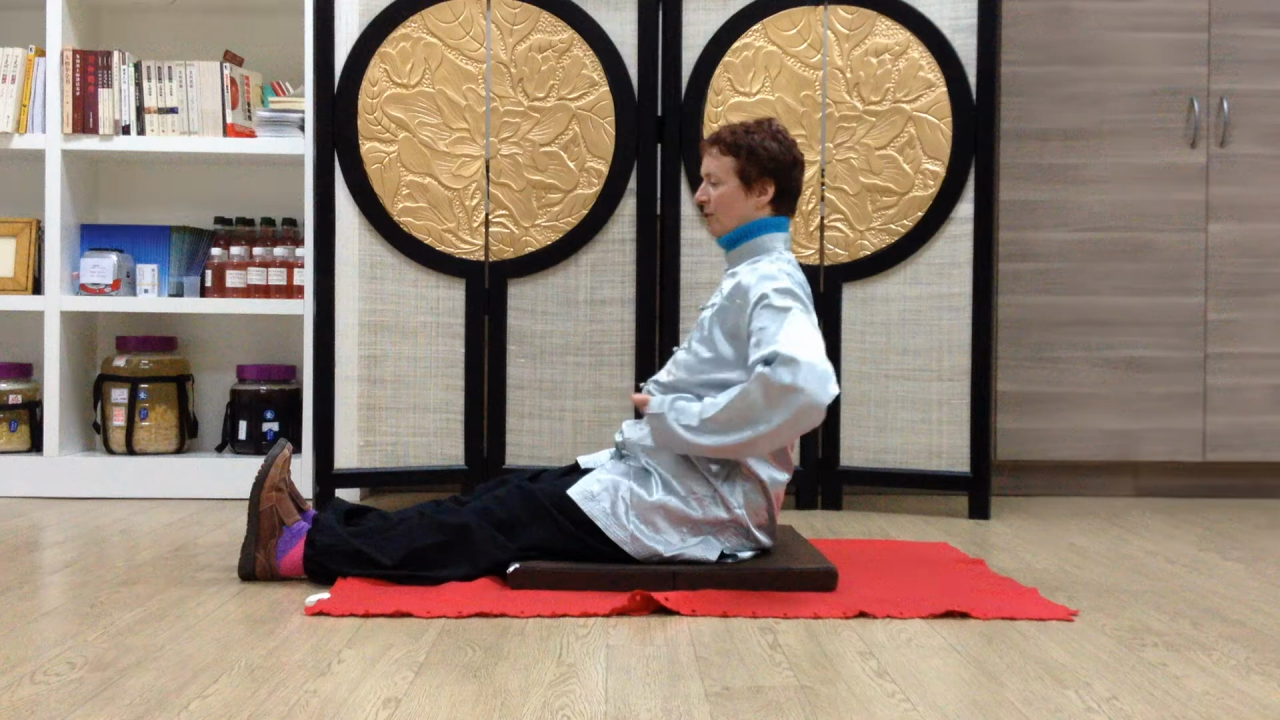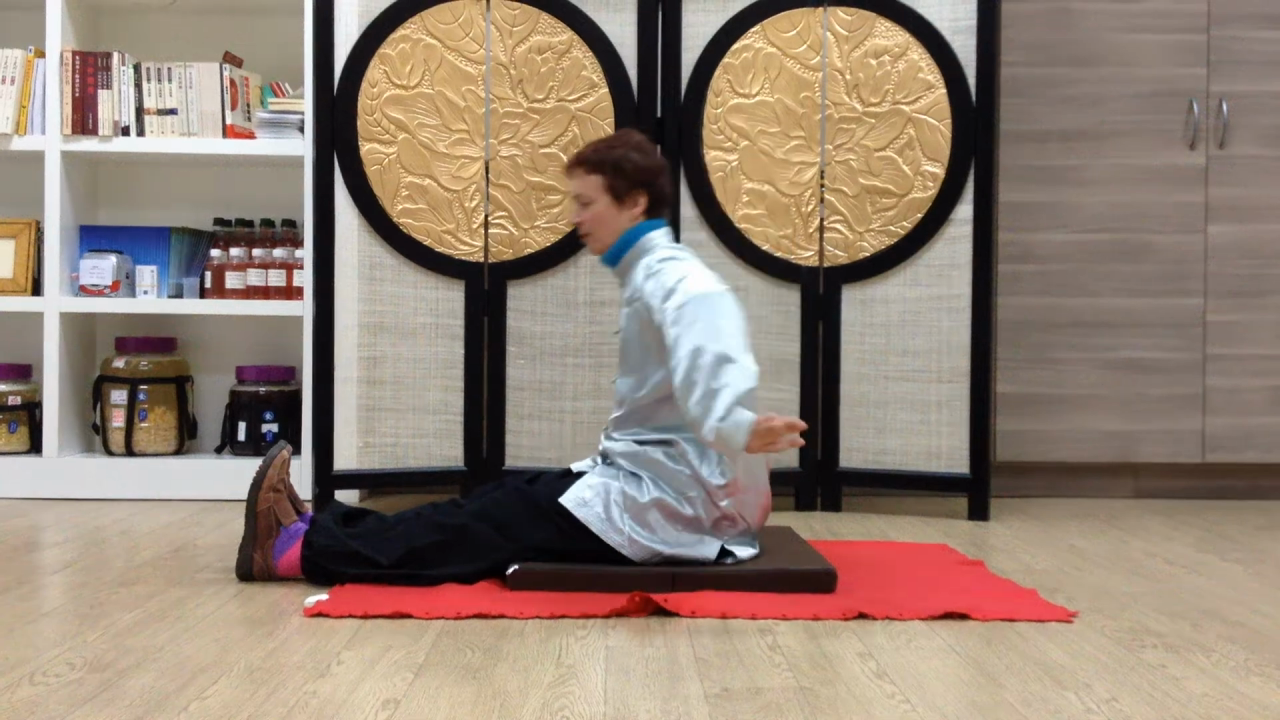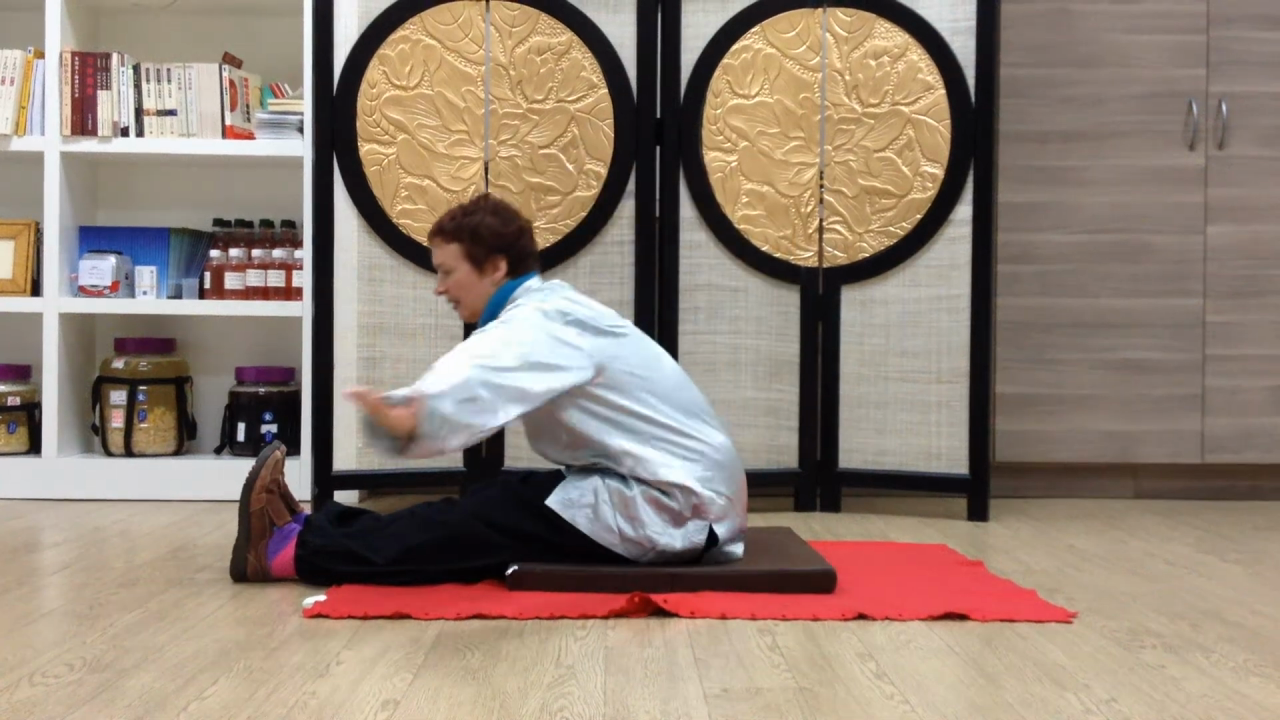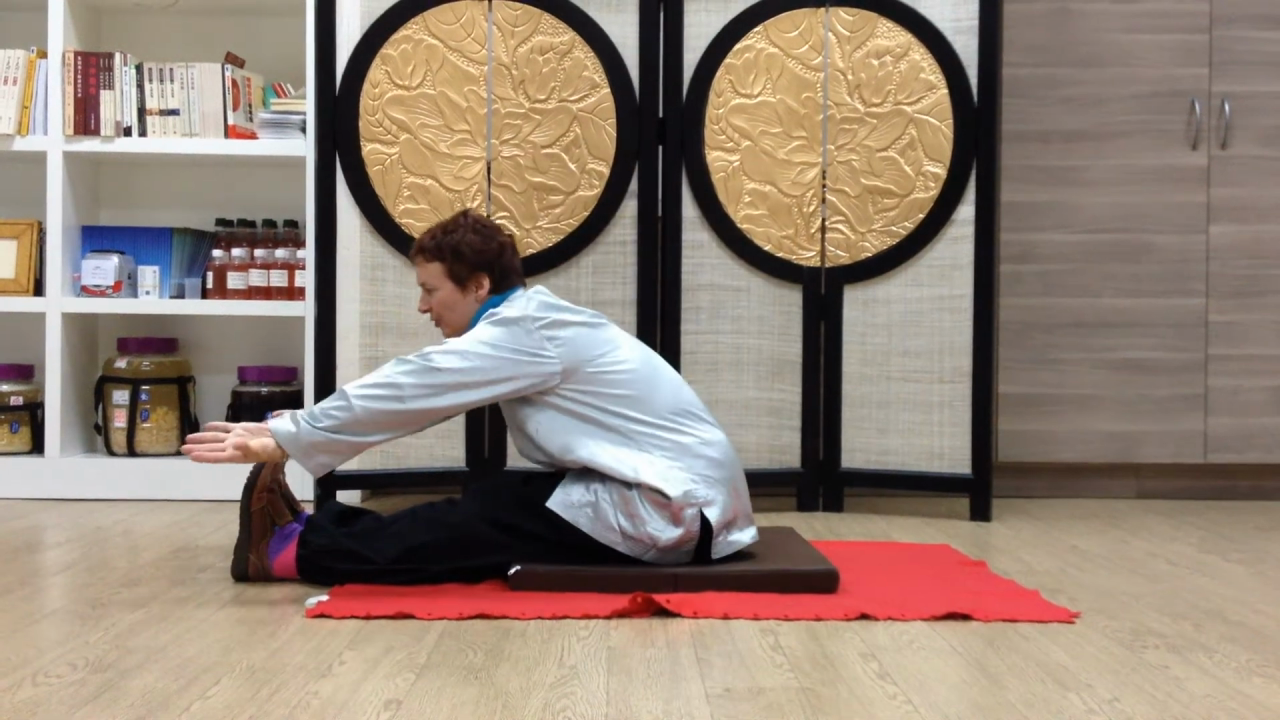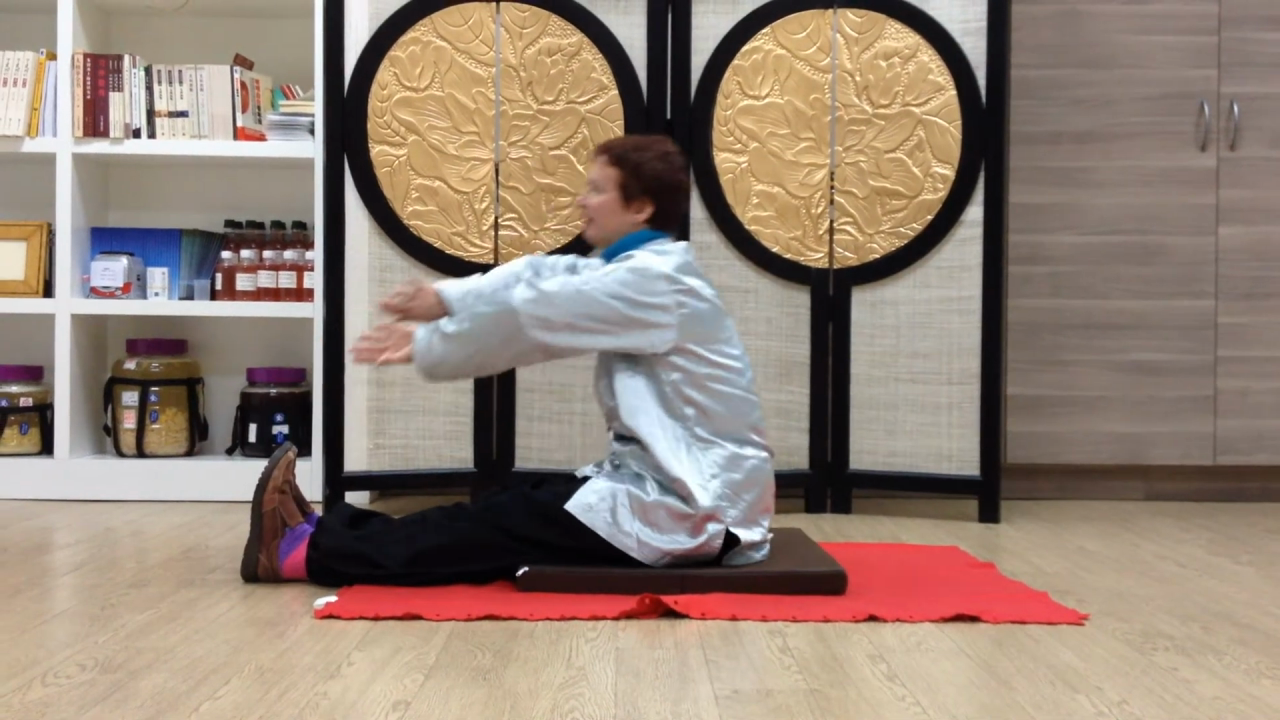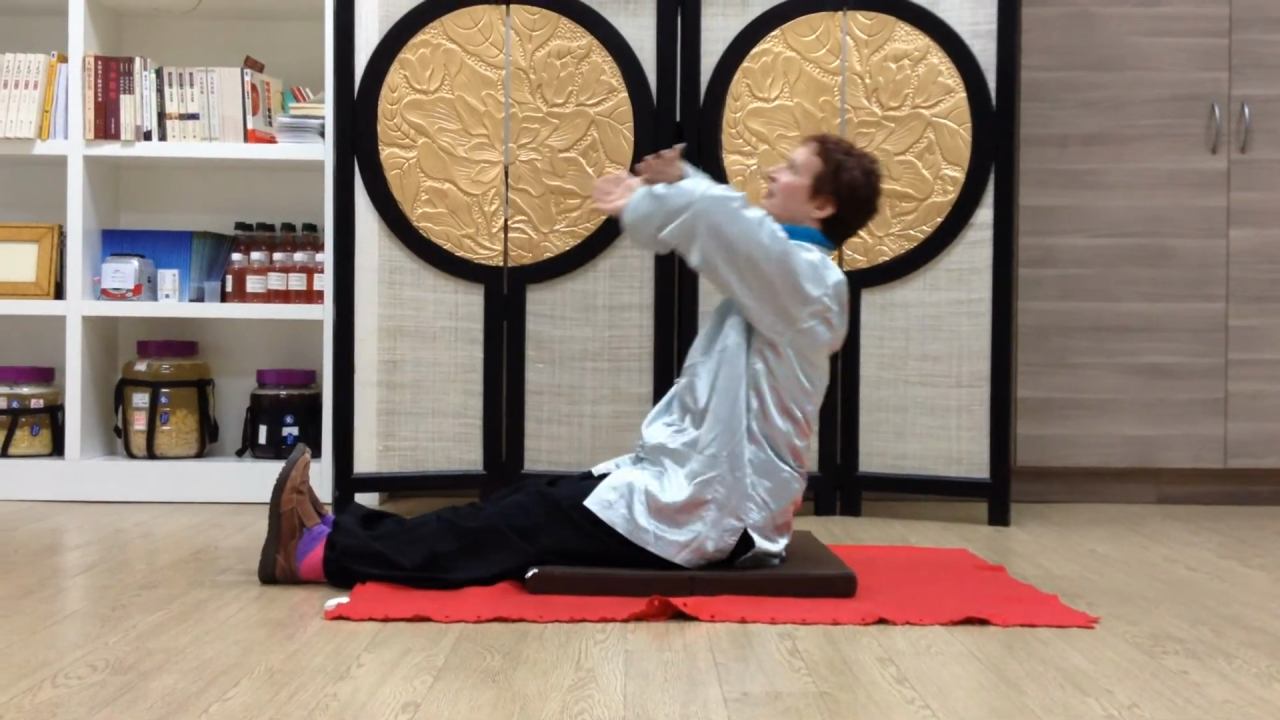
dt=0.7s
person 1, frame 1
left shoulder: (769, 282)
right shoulder: (757, 275)
left elbow: (802, 387)
left wrist: (674, 420)
right wrist: (665, 408)
left hip: (695, 506)
right hip: (676, 483)
left knee: (497, 522)
right knee: (506, 498)
left ankle: (300, 548)
right ankle: (320, 530)
person 1, frame 2
left shoulder: (670, 277)
right shoulder: (657, 271)
left elbow: (708, 329)
left wrist: (734, 427)
left hip: (676, 505)
right hip: (671, 485)
left knee: (486, 526)
right knee: (500, 501)
left ankle: (300, 548)
right ankle: (318, 531)
person 1, frame 3
left shoulder: (539, 322)
right shoulder: (549, 306)
left elbow: (476, 379)
left wrist: (409, 417)
left hip: (670, 508)
right hip: (675, 494)
left knee: (481, 523)
right knee: (489, 502)
left ankle: (296, 549)
right ankle: (313, 530)
person 1, frame 4
left shoulder: (525, 332)
right shoulder: (530, 320)
left elbow: (411, 387)
right elbow: (417, 387)
left wrist: (286, 437)
right wrist: (294, 430)
left hip: (669, 509)
right hip: (671, 492)
left knee: (477, 527)
right knee: (486, 503)
left ankle: (294, 552)
right ankle: (311, 532)
person 1, frame 5
left shoulder: (654, 280)
right shoulder: (645, 267)
left elbow: (532, 314)
right elbow: (539, 277)
left wrist: (428, 343)
right wrist: (444, 298)
left hip: (691, 509)
right hip: (684, 487)
left knee: (502, 531)
right knee: (508, 509)
left ankle: (303, 552)
right ankle: (321, 533)
person 1, frame 6
left shoulder: (803, 279)
right shoulder: (792, 276)
left elbow: (719, 218)
right elbow: (721, 226)
left wrist: (654, 196)
right wrist: (656, 194)
left hip: (706, 513)
right hip: (693, 488)
left knee: (515, 529)
right knee: (521, 507)
left ankle: (322, 553)
right ankle: (337, 532)
